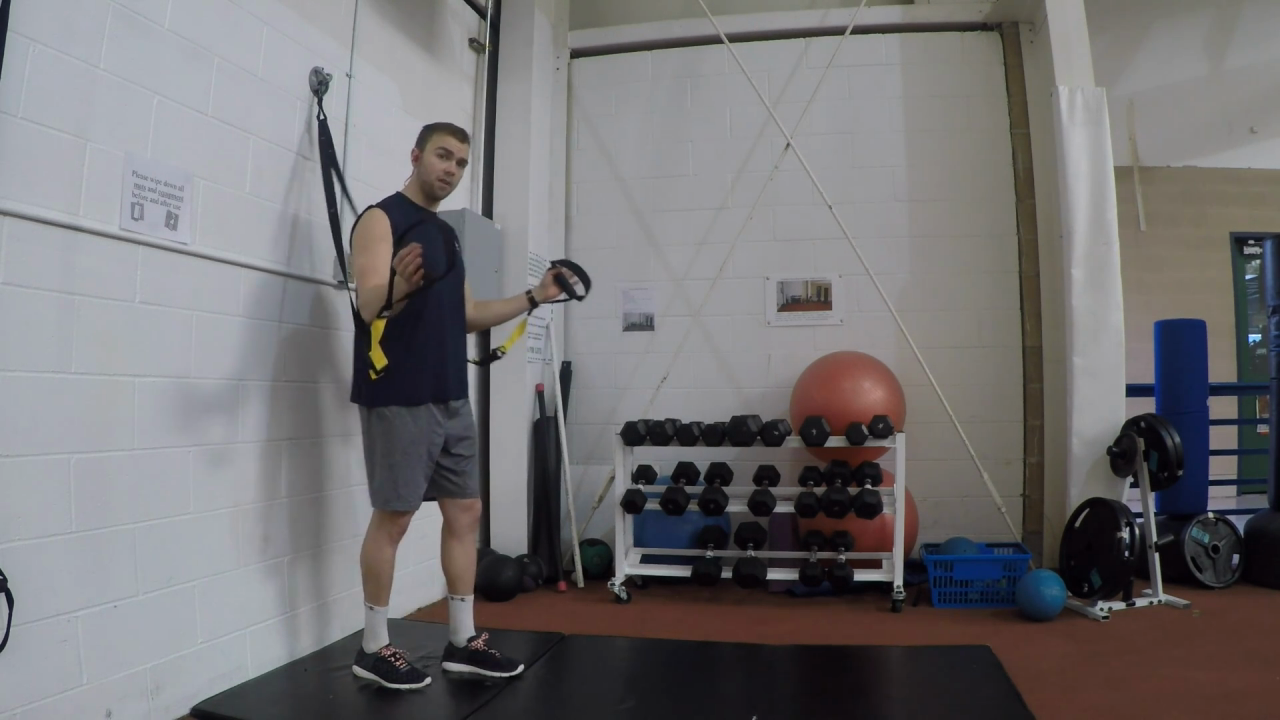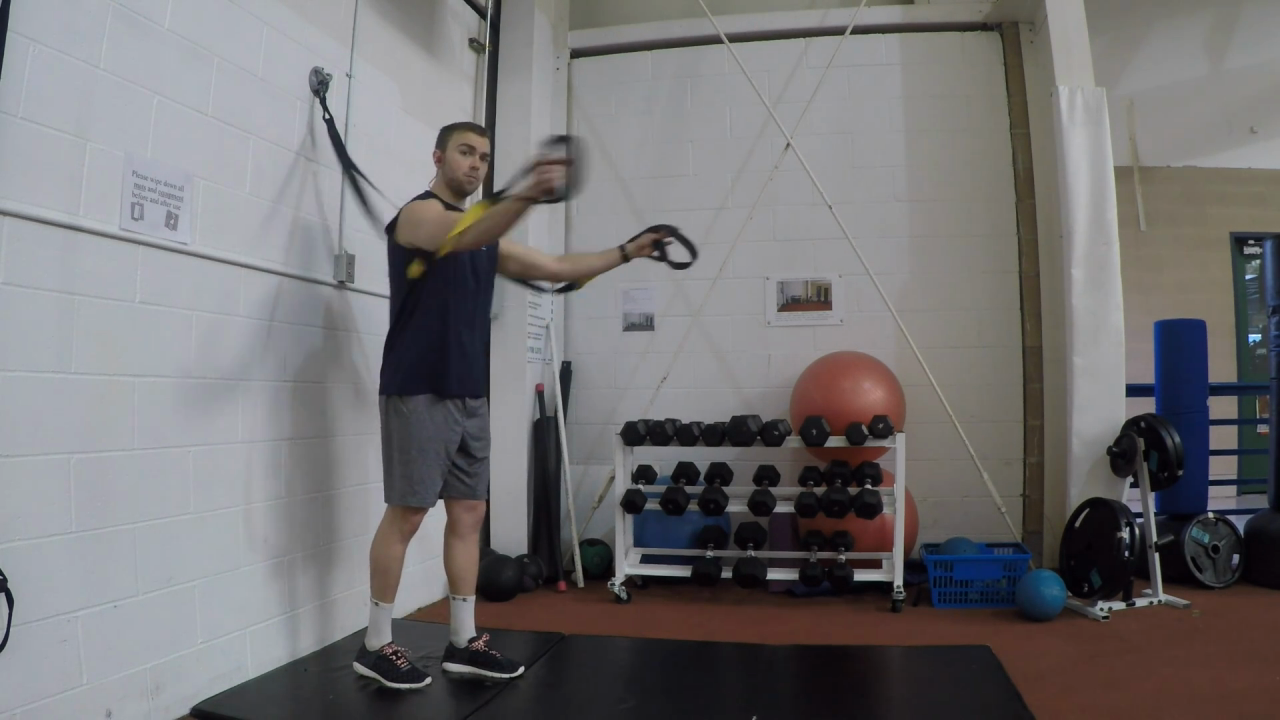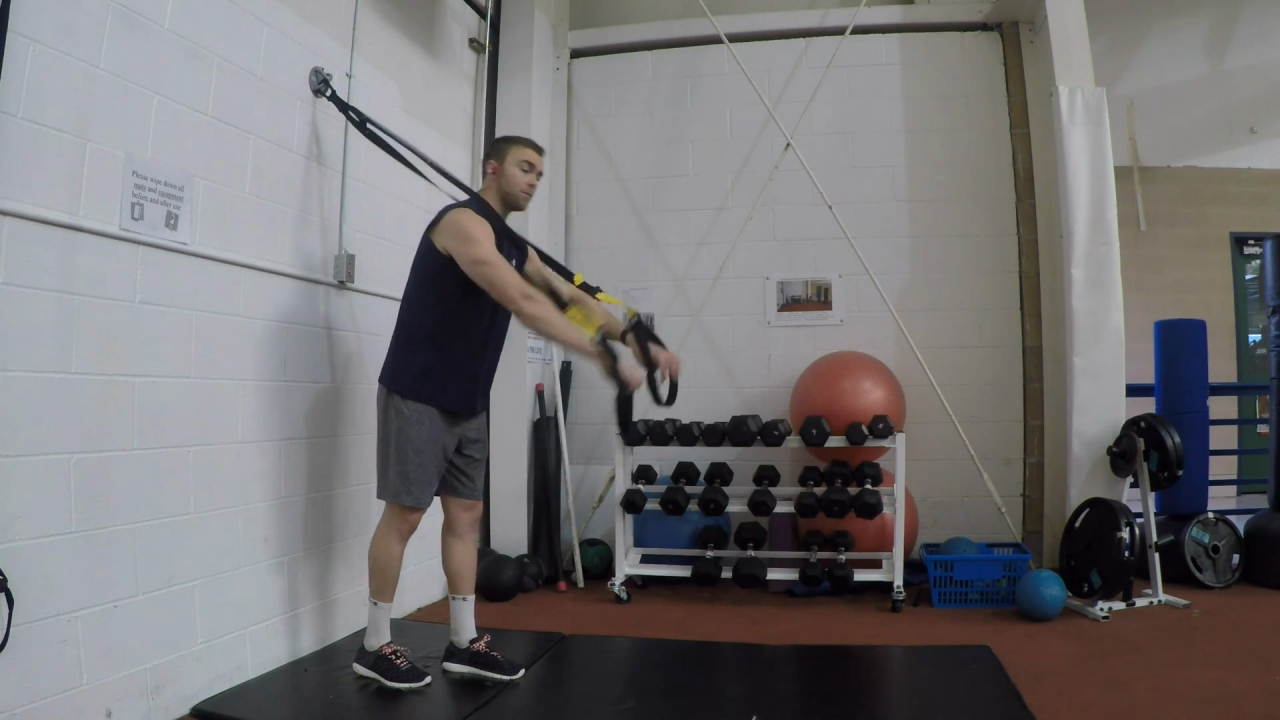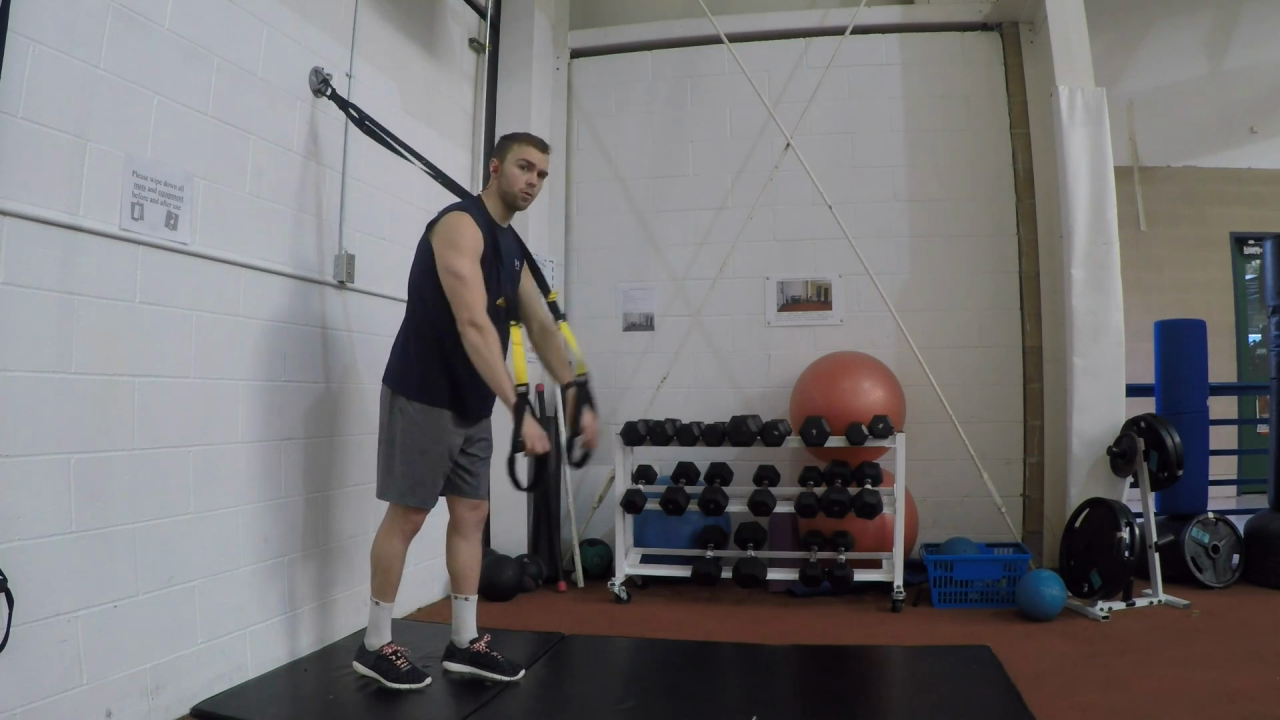
dt=0.5s
person 1, frame 1
left shoulder: (446, 234)
right shoulder: (381, 221)
right elbow: (371, 307)
left wrist: (534, 296)
right wrist: (400, 286)
left hip: (451, 397)
right hip: (397, 398)
left knee: (465, 514)
right knee: (393, 517)
left ankle: (463, 640)
right ankle: (374, 647)
person 1, frame 2
left shoulder: (484, 235)
right shoulder: (420, 213)
left elbow: (553, 268)
right elbow: (462, 237)
left wrist: (625, 252)
right wrist: (525, 196)
left hip: (468, 394)
right hip: (418, 392)
left knee: (468, 515)
right knee: (406, 513)
left ankle: (463, 641)
right ankle: (376, 644)
person 1, frame 3
left shoulder: (512, 243)
right shoulder: (464, 222)
left elbow: (570, 298)
right elbow: (524, 304)
left wrist: (634, 339)
right wrist: (605, 357)
left hip: (466, 399)
right hip: (418, 393)
left knee: (467, 512)
right knee: (404, 514)
left ankle: (464, 641)
right ankle: (375, 645)
person 1, frame 4
left shoulder: (511, 246)
right shoulder: (459, 225)
left elbow: (542, 329)
right elbow: (474, 325)
left wrist: (577, 398)
right wrist: (520, 410)
left hip: (470, 402)
right hip: (422, 396)
left knee: (472, 514)
right knee: (407, 514)
left ankle: (465, 641)
right ankle: (376, 644)
